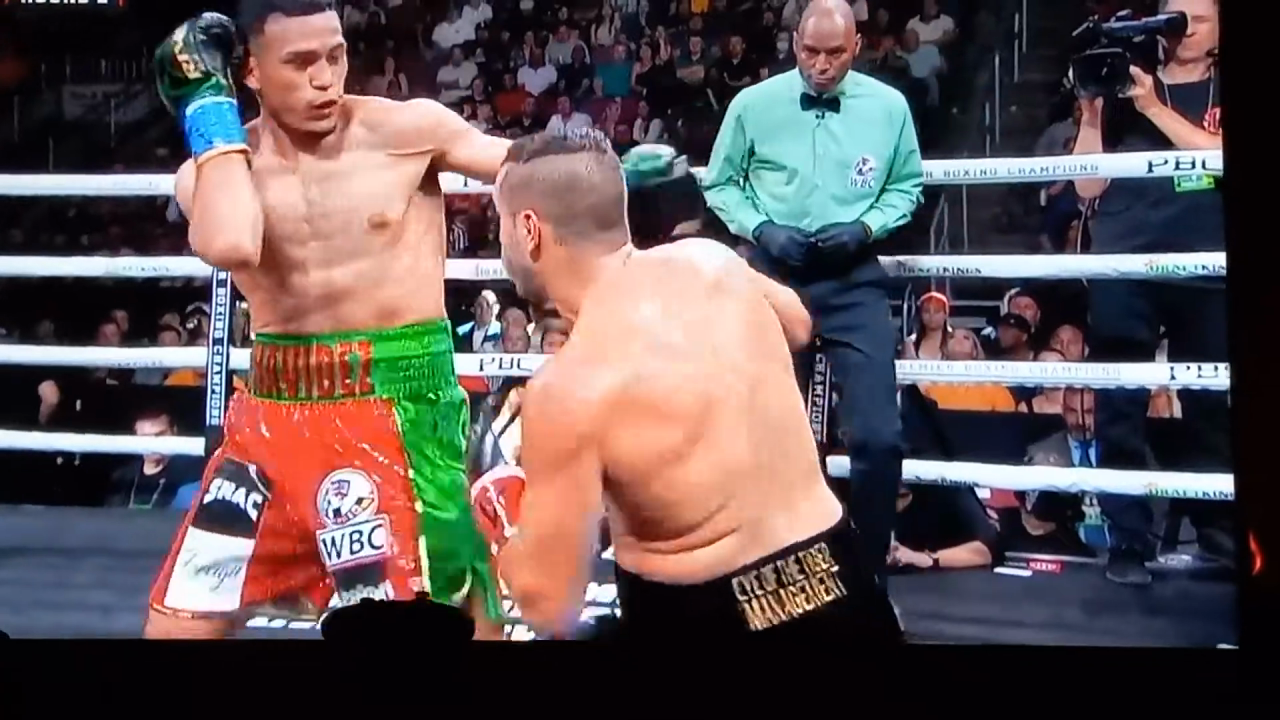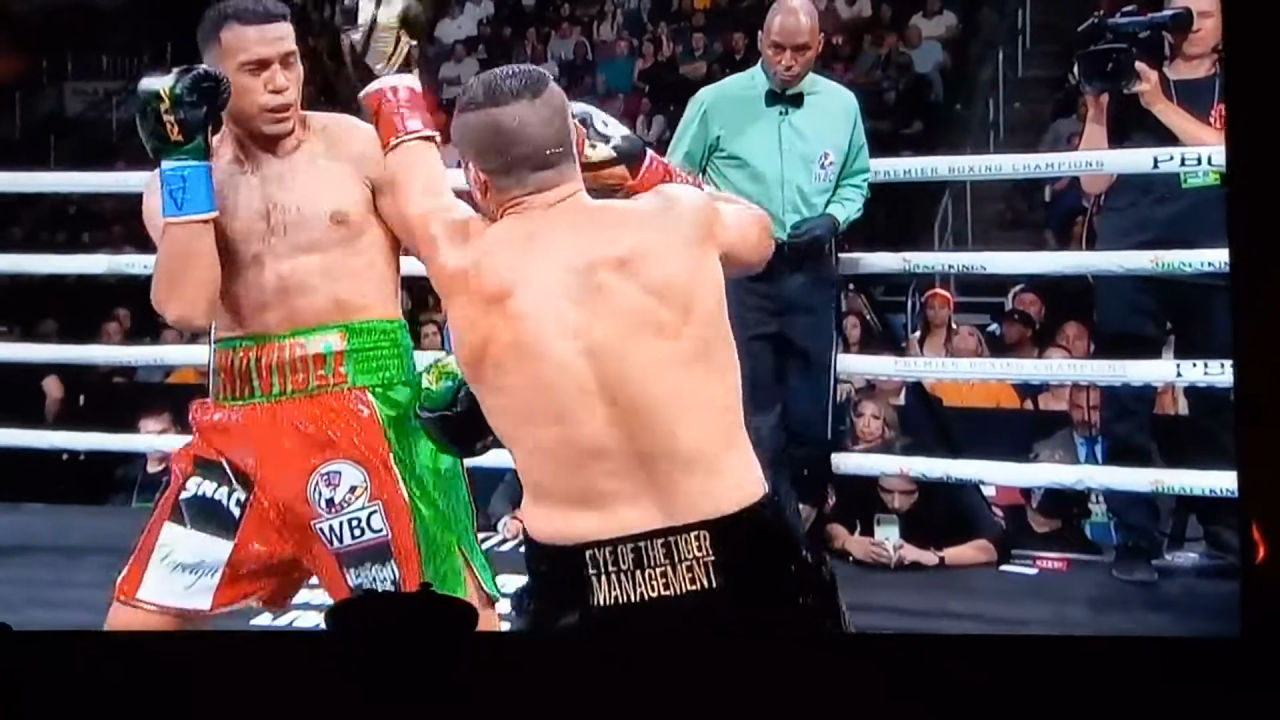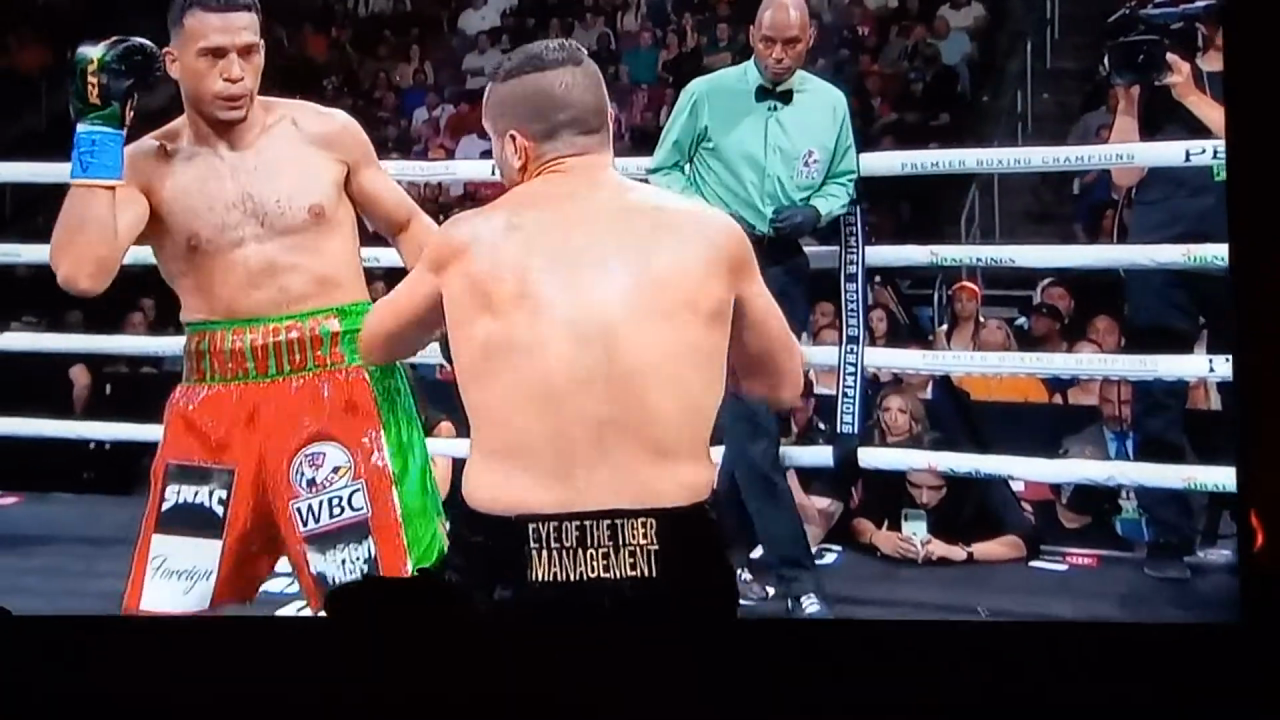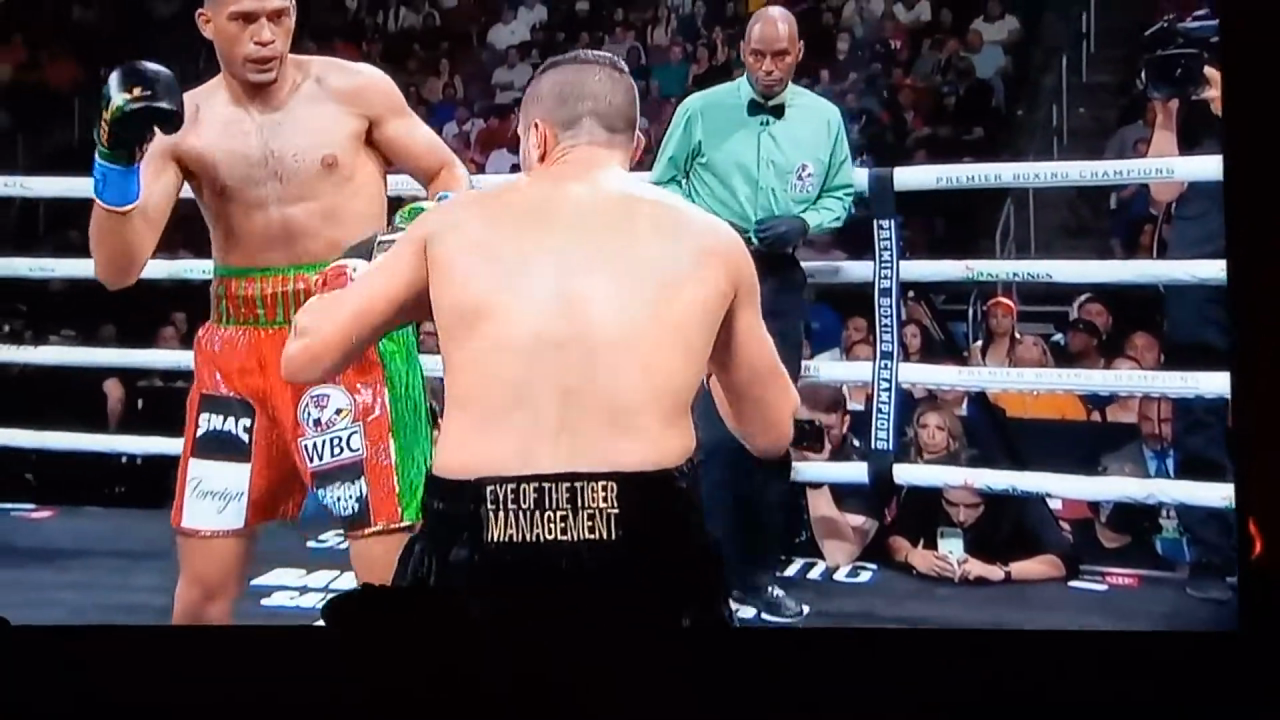
dt=0.5s
person 1, frame 1
left shoulder: (408, 128)
right shoulder: (218, 159)
right elbow: (231, 245)
right wrist: (208, 102)
left hip: (401, 412)
right hip: (274, 419)
right knee: (178, 624)
person 1, frame 2
left shoulder: (361, 146)
right shoulder: (178, 183)
right elbow: (186, 308)
right wrist: (182, 159)
left hip: (366, 411)
right hip: (238, 425)
right knee: (135, 620)
person 1, frame 3
left shoulder: (328, 133)
right shoulder: (144, 167)
left elbow: (407, 225)
right elbow: (81, 274)
right wrist: (97, 124)
left hip: (344, 388)
right hip: (215, 407)
right knee: (165, 606)
person 1, frame 4
left shoulder: (356, 89)
right shoulder: (182, 124)
left elbow: (444, 172)
right elbow: (117, 269)
right wrist: (116, 154)
right hip: (238, 346)
left knee: (391, 568)
right knee: (203, 583)
person 2, frame 1
left shoulder: (888, 106)
right shoulder: (752, 106)
left elbow: (906, 186)
right elbow: (719, 185)
left wrist: (866, 225)
right wrist: (762, 228)
left hip: (855, 284)
right hip: (773, 279)
left knee: (878, 435)
left ankle: (865, 567)
person 2, frame 2
left shoulder: (842, 105)
right shoulder: (715, 103)
left elbow: (857, 179)
left wrist: (834, 219)
left hip: (810, 276)
right hip: (738, 277)
left knee: (809, 428)
right knee: (756, 428)
person 2, frame 3
left shoulder: (830, 104)
right shoulder: (705, 95)
left elbow: (844, 179)
right elbow: (663, 170)
left wrist: (815, 211)
left hip: (783, 268)
left knee: (760, 418)
right knee: (748, 421)
right ankle: (795, 576)
person 2, frame 4
left shoulder: (824, 118)
right shoulder: (700, 110)
left elbow: (841, 194)
right elbow: (662, 185)
left wrist: (805, 223)
left hip: (780, 282)
right knee: (718, 431)
left ankle: (756, 572)
right ankle: (718, 571)
person 3, frame 1
left shoulder: (1216, 91)
right shoulder: (1124, 89)
left elbow: (1217, 157)
right elbow: (1089, 185)
left wrist: (1154, 108)
right wrist: (1092, 112)
left hip: (1204, 269)
left knee: (1210, 406)
right knee: (1121, 407)
left ankle: (1218, 531)
right ankle: (1129, 540)
person 3, frame 2
left shoulder: (1222, 87)
right shoulder: (1129, 87)
left elbow: (1222, 153)
right elbow: (1094, 182)
left wrist: (1159, 105)
right wrist: (1097, 110)
left hip: (1209, 266)
left knee: (1216, 402)
right knee: (1126, 405)
left ankle: (1225, 527)
right ankle: (1135, 538)
person 3, frame 3
right shoulder: (1159, 81)
right elbow: (1125, 175)
left wrist: (1192, 97)
right wrist: (1128, 100)
right hip: (1159, 253)
left knee: (1237, 395)
right knee: (1156, 398)
right ankle: (1167, 535)
person 3, frame 4
right shoulder: (1192, 103)
right elbow: (1164, 189)
left wrist: (1220, 105)
right wrist: (1165, 115)
right hip: (1198, 268)
right knee: (1198, 413)
right ankle: (1210, 554)
person 4, frame 1
left shoulder: (570, 389)
right shoulder: (708, 262)
left elbow: (548, 604)
right elbow: (794, 323)
left wrist: (496, 490)
left hip: (705, 620)
person 4, frame 2
left shoulder: (462, 267)
right shoulder: (681, 219)
left elbow: (414, 182)
right elbow: (755, 237)
left wrist: (395, 91)
right wrist: (638, 165)
left hip: (590, 599)
right hip: (760, 571)
person 4, frame 3
left shoulder: (470, 240)
right shoulder: (710, 234)
left elbow: (377, 344)
right elbow: (784, 385)
left hip: (504, 574)
right hip: (673, 569)
person 4, frame 4
left shoulder: (456, 222)
right shoulder: (710, 241)
left elbow: (304, 357)
right elbow: (771, 432)
left wrist: (352, 269)
left hip: (476, 549)
right hip: (649, 545)
